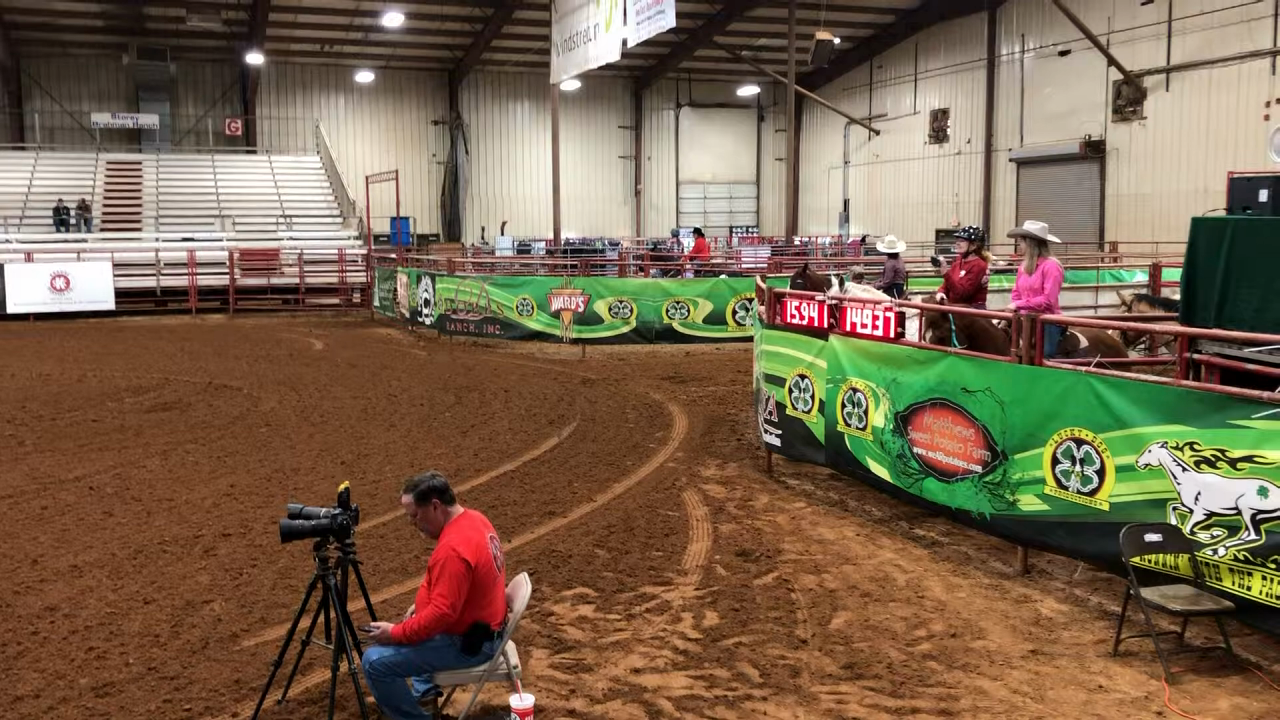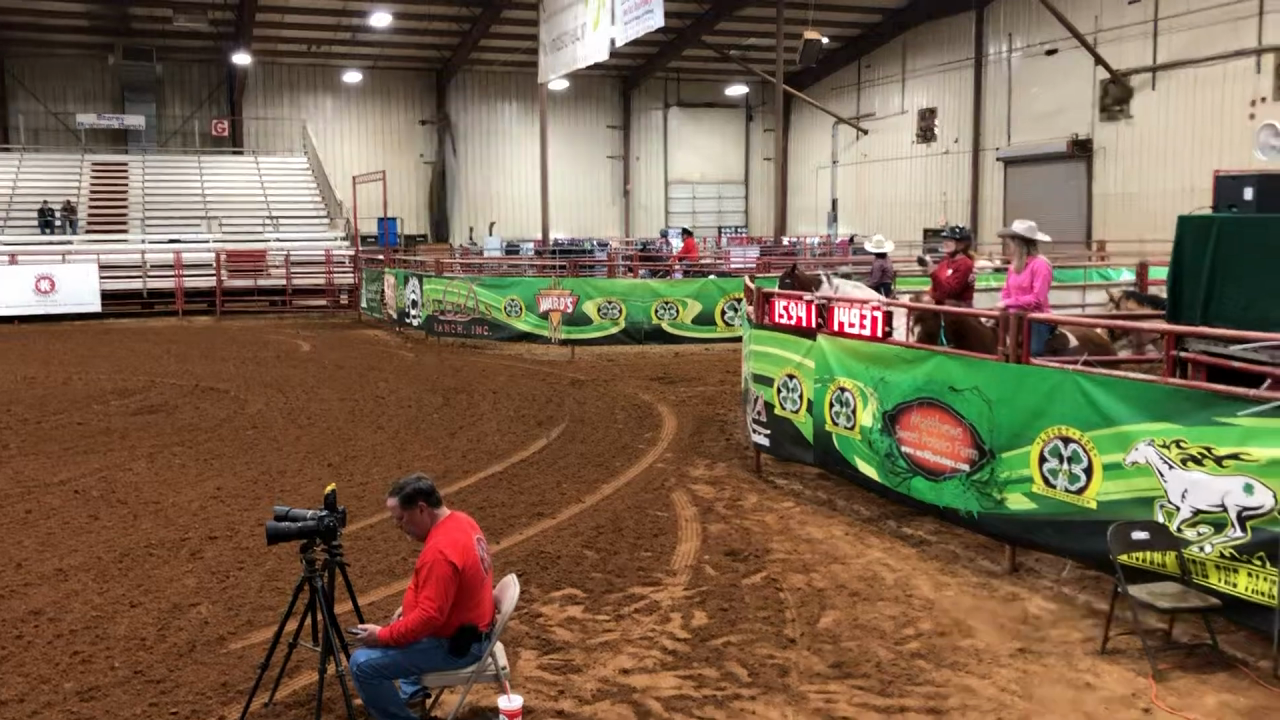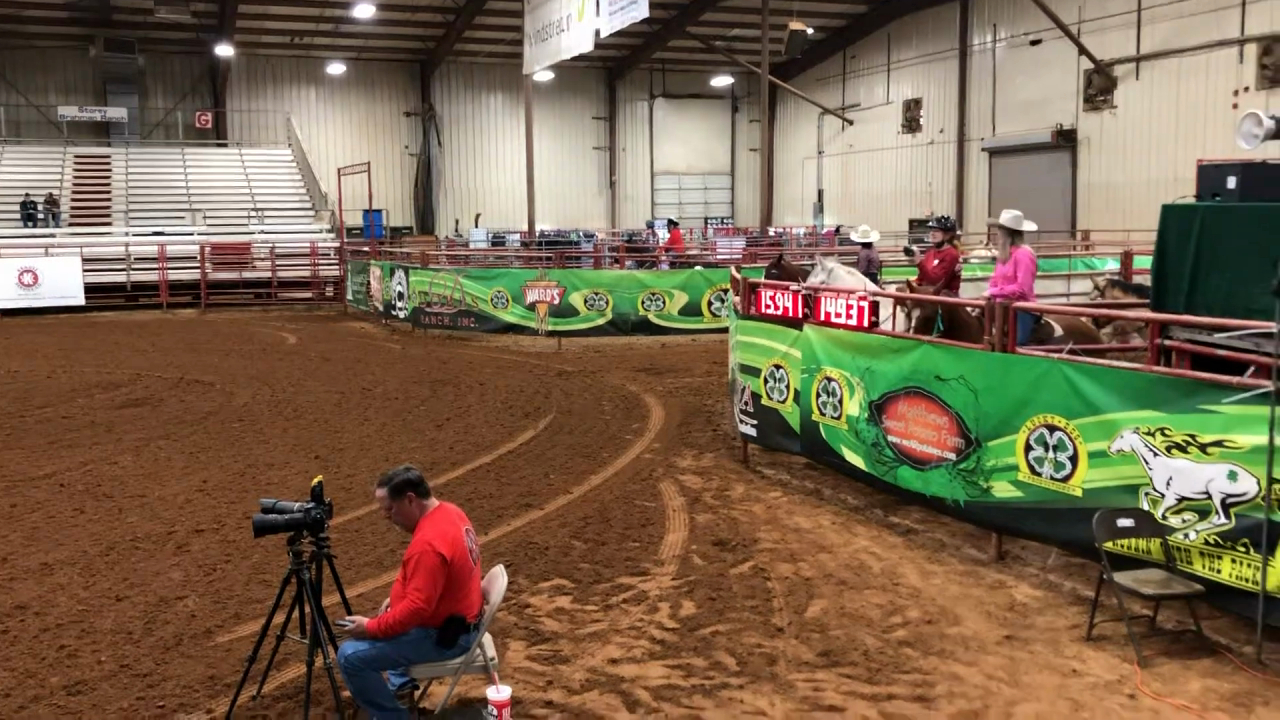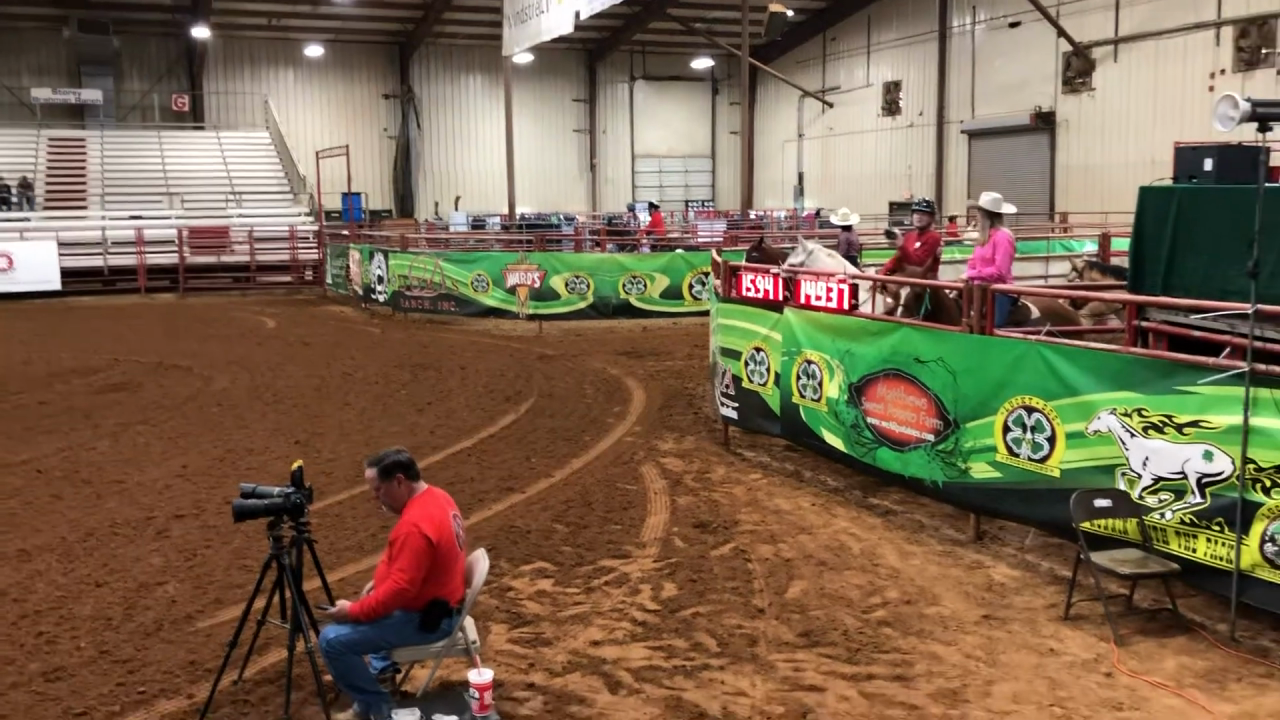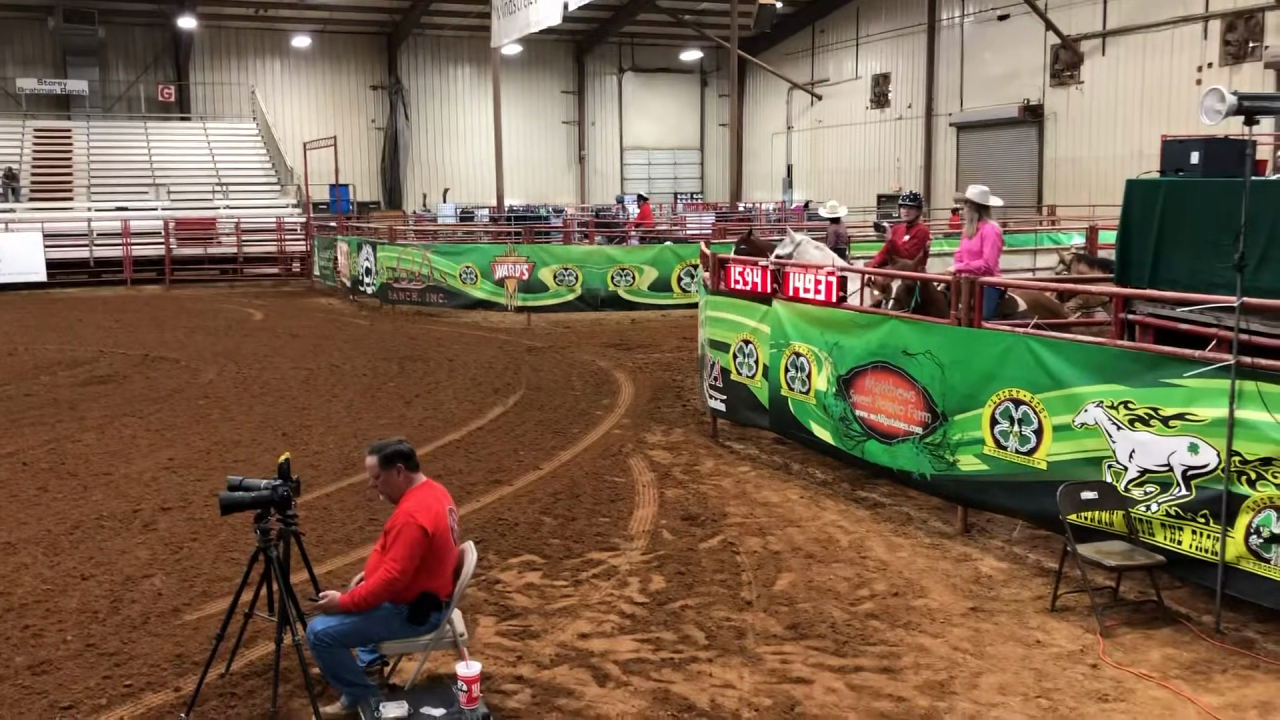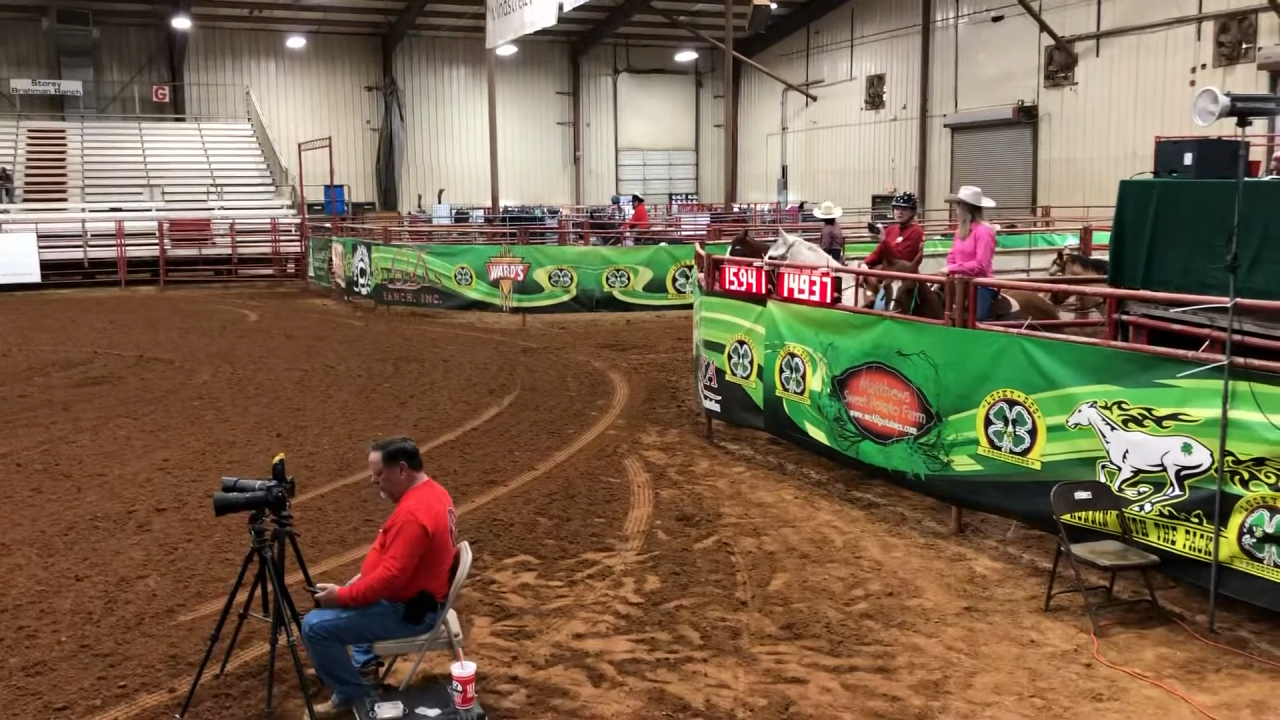
dt=0.3s
person 1, frame 1
left shoulder: (453, 548)
right shoulder: (475, 519)
left elbow: (442, 614)
left wrist: (395, 633)
right wrist: (422, 603)
left hip: (468, 642)
right hip: (480, 626)
left knee: (375, 661)
right knee: (413, 624)
right ankle: (424, 687)
person 1, frame 2
left shoulder: (440, 551)
right shoulder: (461, 521)
left elbow: (429, 617)
left wrist: (382, 635)
right wrist: (410, 605)
left hip: (455, 644)
right hip: (469, 628)
left knee: (363, 664)
right knee: (400, 625)
right ankle: (412, 690)
person 1, frame 3
left shoulder: (429, 542)
right shoulder: (450, 512)
left elbow: (417, 608)
left wrist: (370, 627)
right wrist: (398, 597)
left hip: (443, 635)
right hip: (457, 620)
left knee: (351, 656)
right knee: (388, 618)
right ankle: (401, 682)
person 1, frame 4
left shoulder: (415, 524)
right shoulder: (438, 497)
left elbow: (400, 589)
left wrist: (353, 611)
right wrist: (380, 581)
left hip: (426, 619)
right hip: (438, 604)
left knee: (332, 639)
right knee: (372, 601)
right ankle: (383, 667)
person 1, frame 5
left shoulder: (412, 515)
right shoulder: (433, 491)
left elbow: (391, 579)
left wrist: (343, 602)
right wrist: (370, 573)
left hip: (414, 611)
right hip: (426, 597)
left knee: (320, 632)
right knee: (360, 594)
left ankle: (362, 697)
right ankle: (370, 662)
person 1, frame 6
left shoulder: (412, 514)
right shoulder: (434, 492)
left elbow: (390, 577)
left wrist: (341, 595)
right wrist: (364, 577)
left hip: (409, 611)
right hip: (421, 597)
left knee: (315, 626)
right knee: (355, 596)
left ankle: (353, 697)
right ankle: (364, 664)
